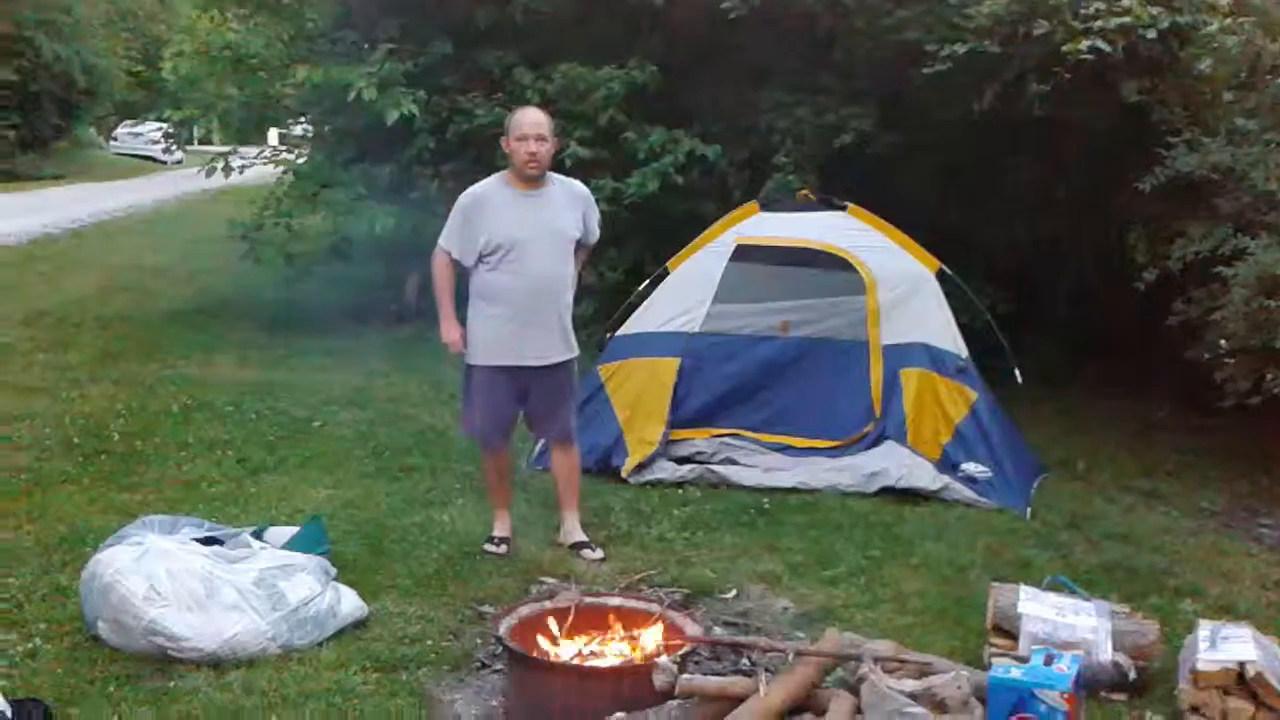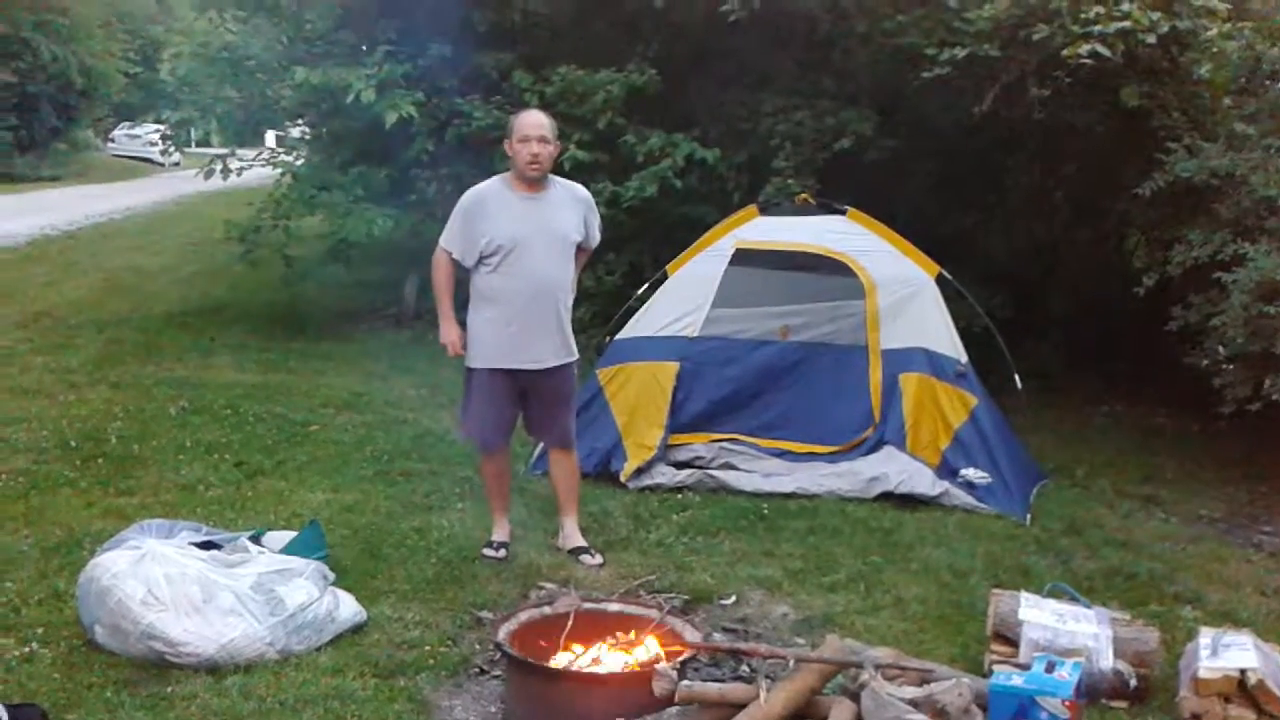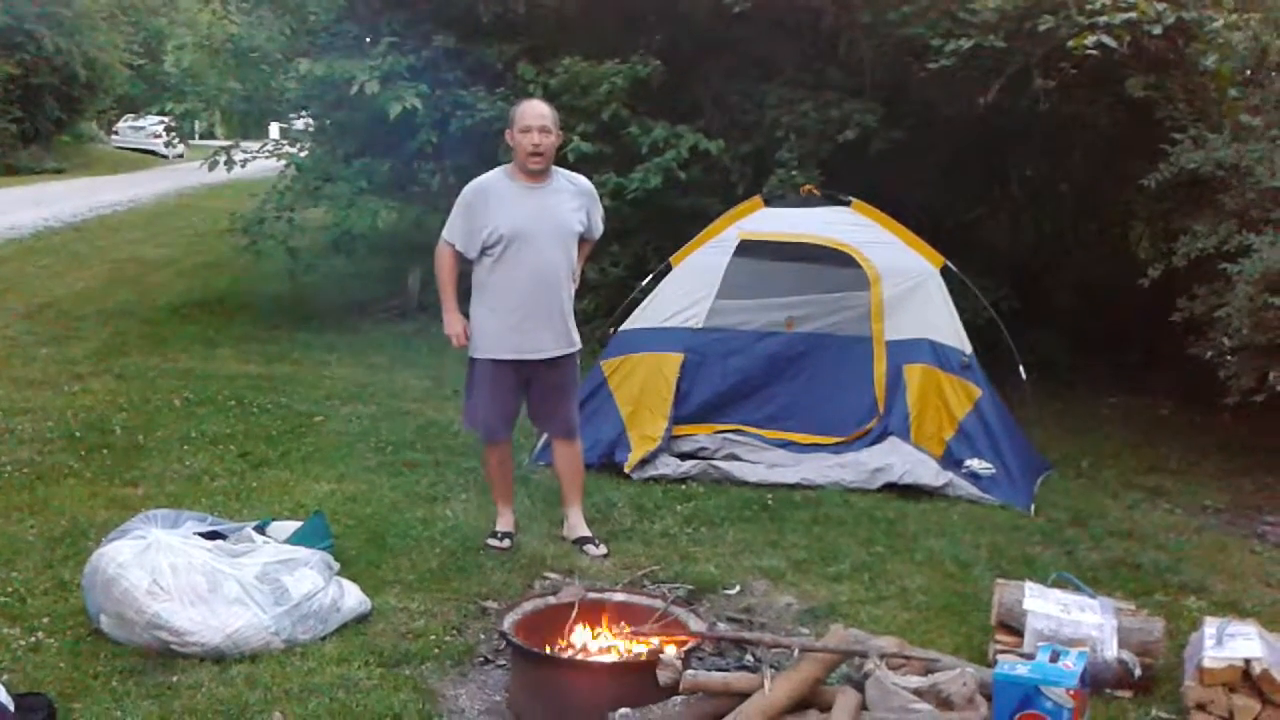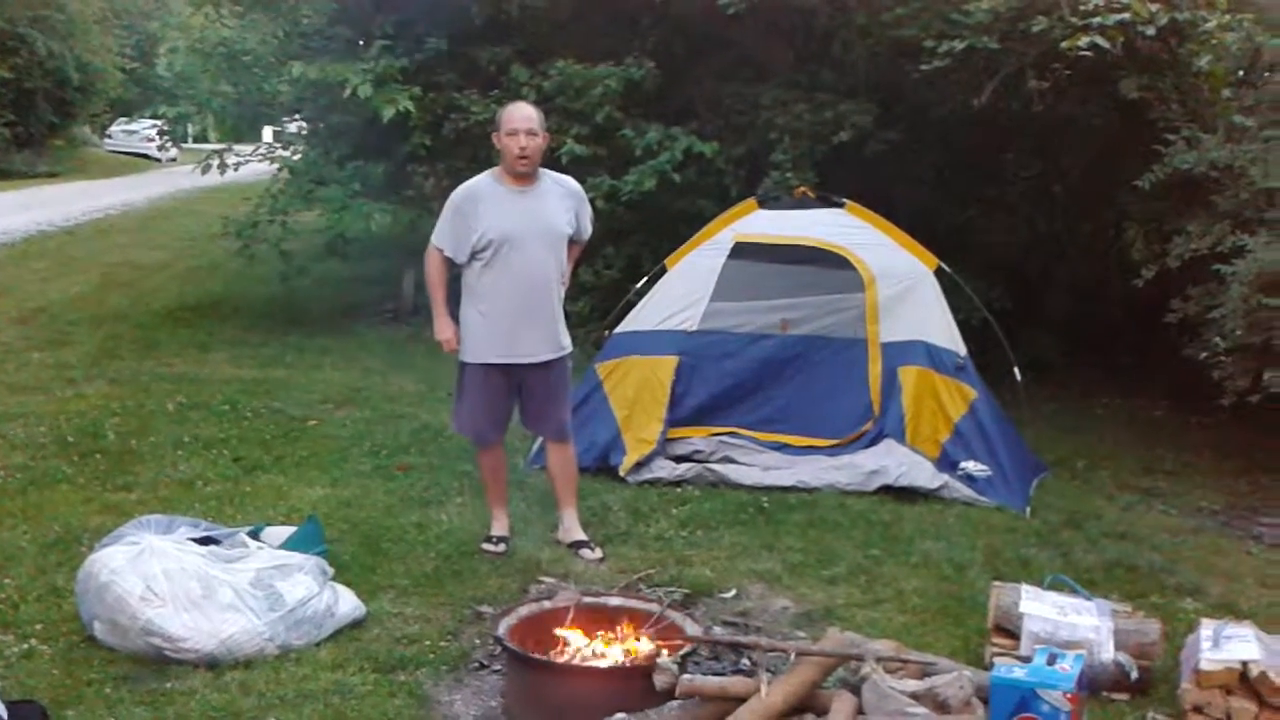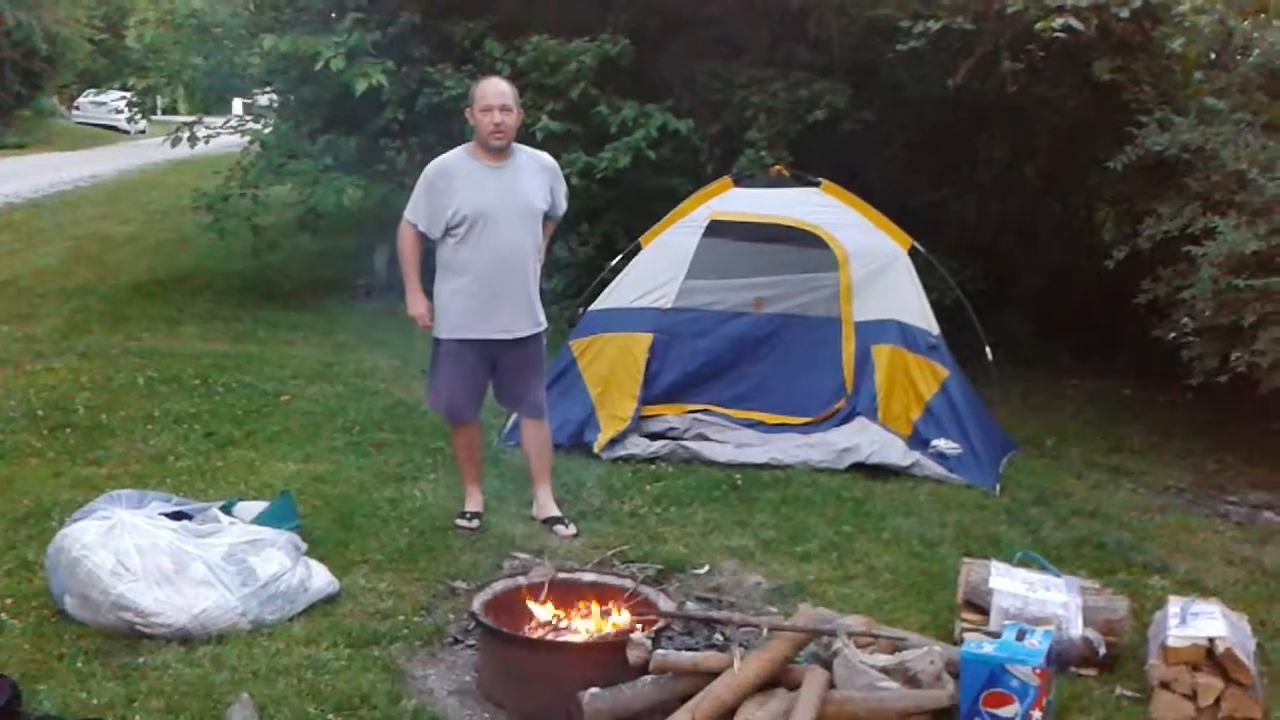
dt=0.7s
person 1, frame 1
left shoulder: (575, 195)
right shoulder: (478, 199)
right elbow: (443, 259)
right wrist: (448, 320)
left hip: (555, 346)
right hip: (494, 349)
left knee: (563, 436)
right knee: (494, 439)
left ankle: (571, 526)
right ankle: (501, 521)
person 1, frame 2
left shoulder: (577, 198)
right shoulder: (480, 200)
right elbow: (443, 258)
right wrist: (447, 320)
left hip: (555, 349)
right hip: (493, 350)
left knee: (562, 440)
right knee: (492, 442)
left ankle: (570, 530)
right ankle: (500, 526)
person 1, frame 3
left shoulder: (580, 190)
right shoulder: (483, 191)
right elbow: (447, 250)
right wrist: (451, 312)
left hip: (558, 339)
right hip: (496, 342)
left knee: (565, 430)
right knee: (495, 432)
left ankle: (574, 520)
right ankle: (504, 516)
person 1, frame 4
left shoulder: (567, 191)
right shoulder: (470, 196)
right elbow: (436, 255)
right wrist: (441, 317)
left hip: (548, 342)
right hip: (486, 345)
left knee: (558, 432)
right knee: (487, 436)
left ankle: (570, 523)
right ankle: (499, 520)
person 1, frame 5
left shoulder: (543, 167)
right shoulder: (444, 171)
right elbow: (409, 230)
right wrist: (414, 293)
left hip: (524, 318)
right hip: (461, 322)
left knee: (534, 408)
right knee: (462, 412)
left ankle: (544, 499)
right ankle: (472, 496)
